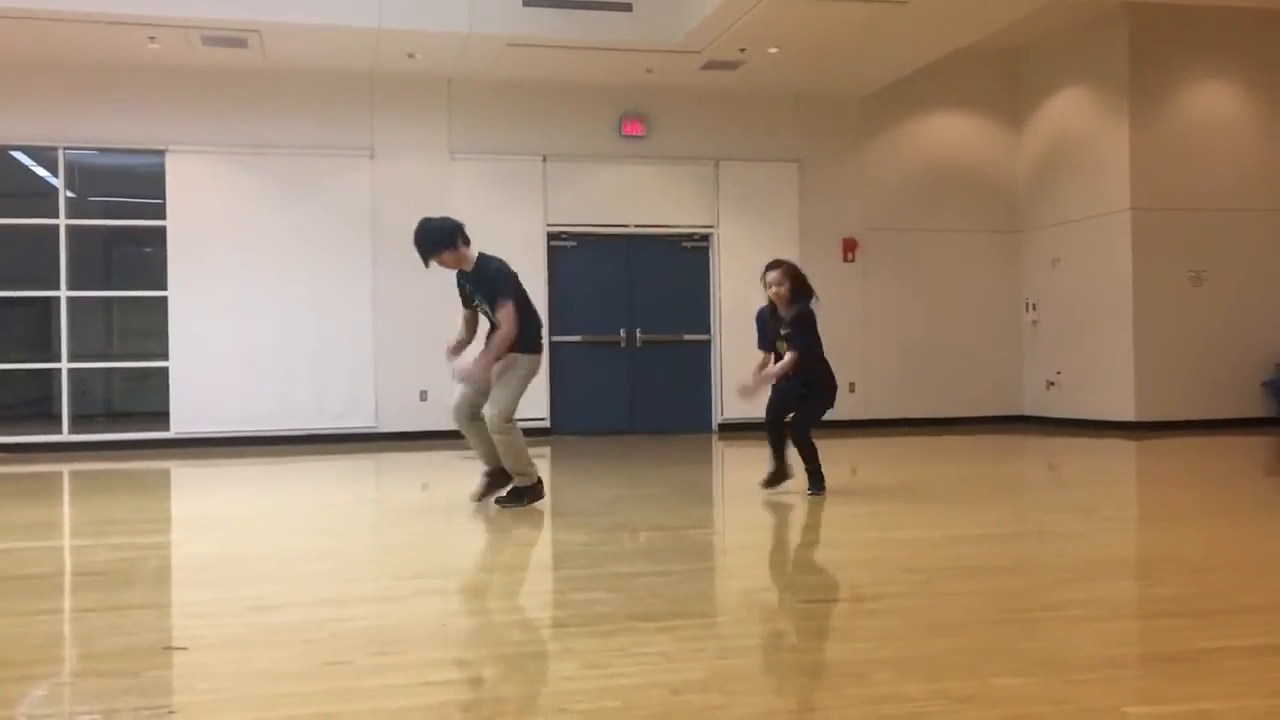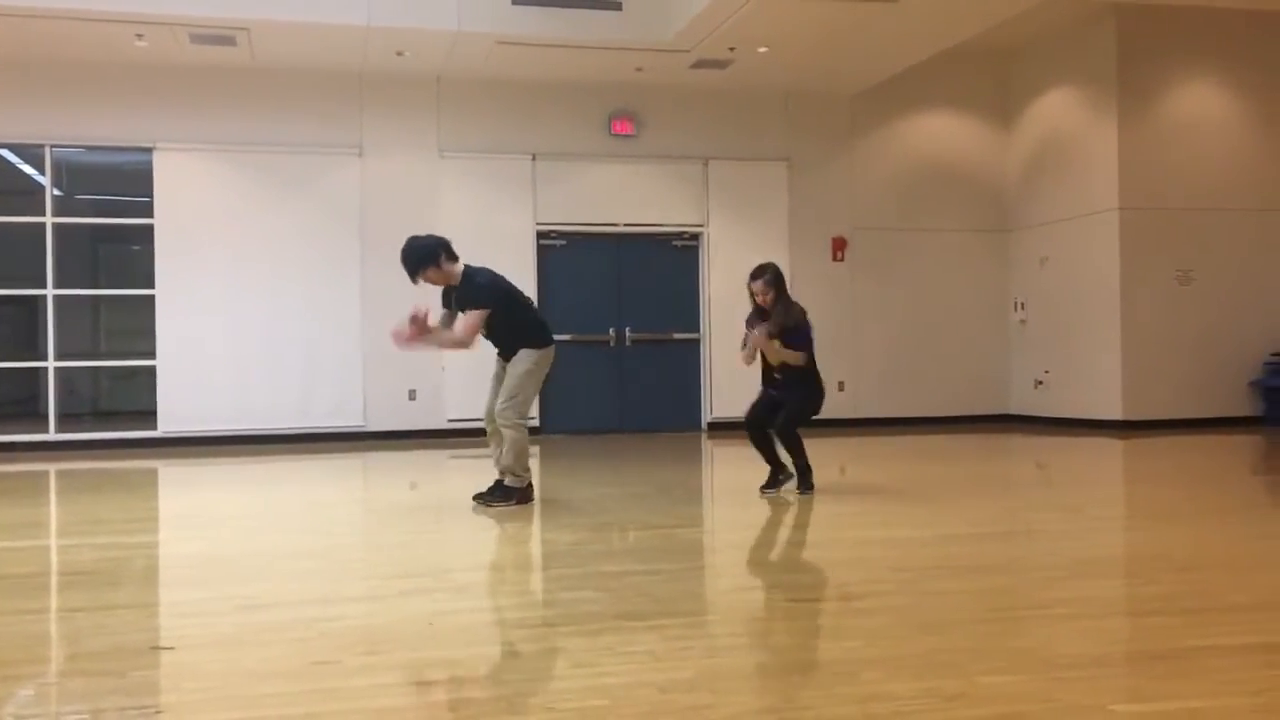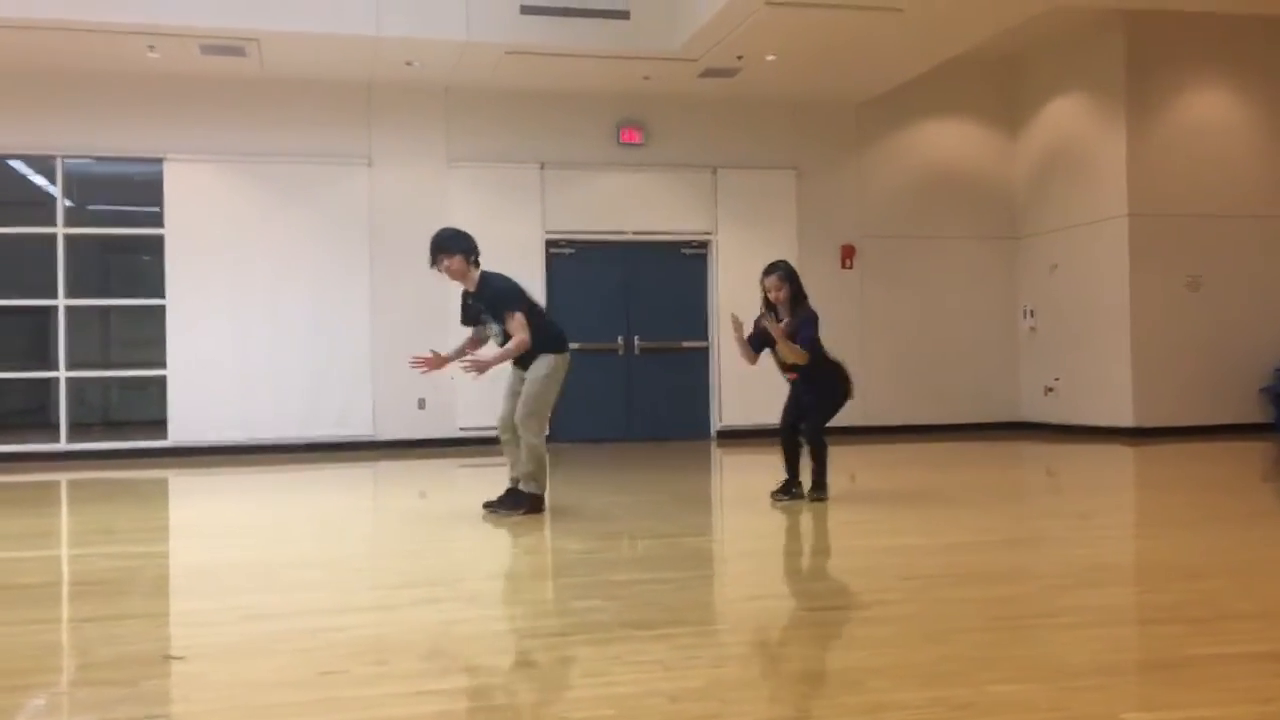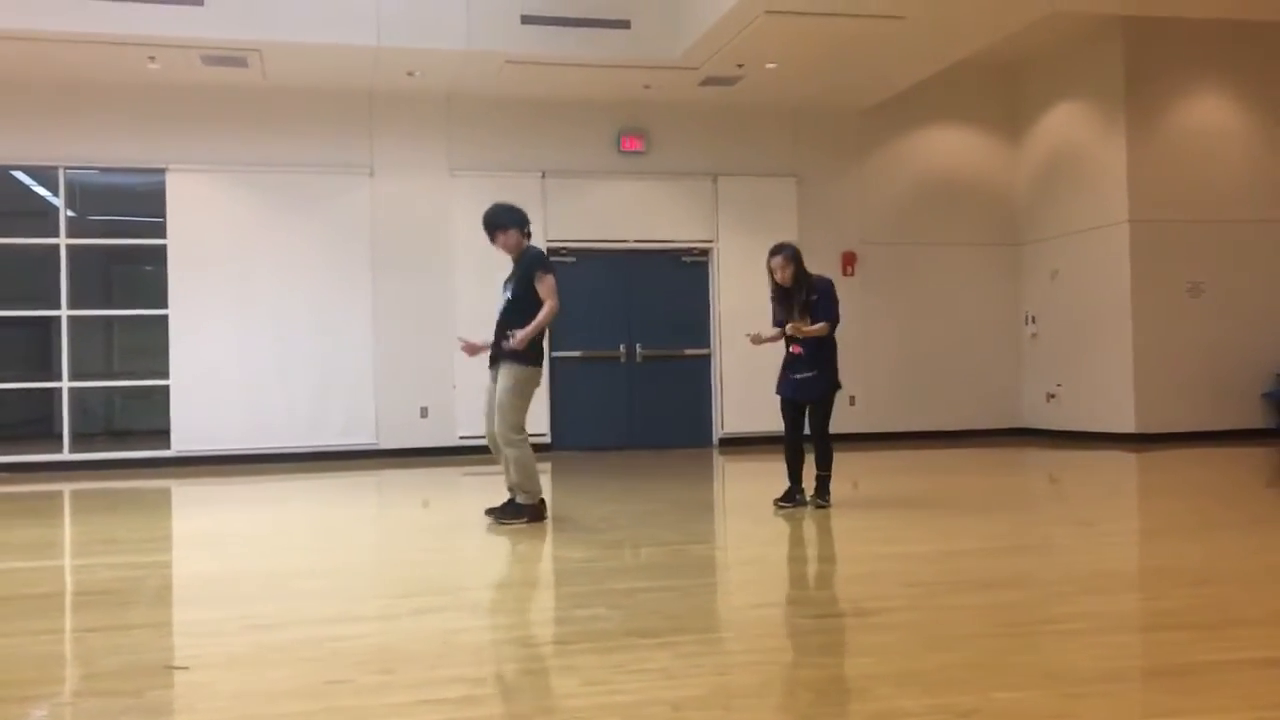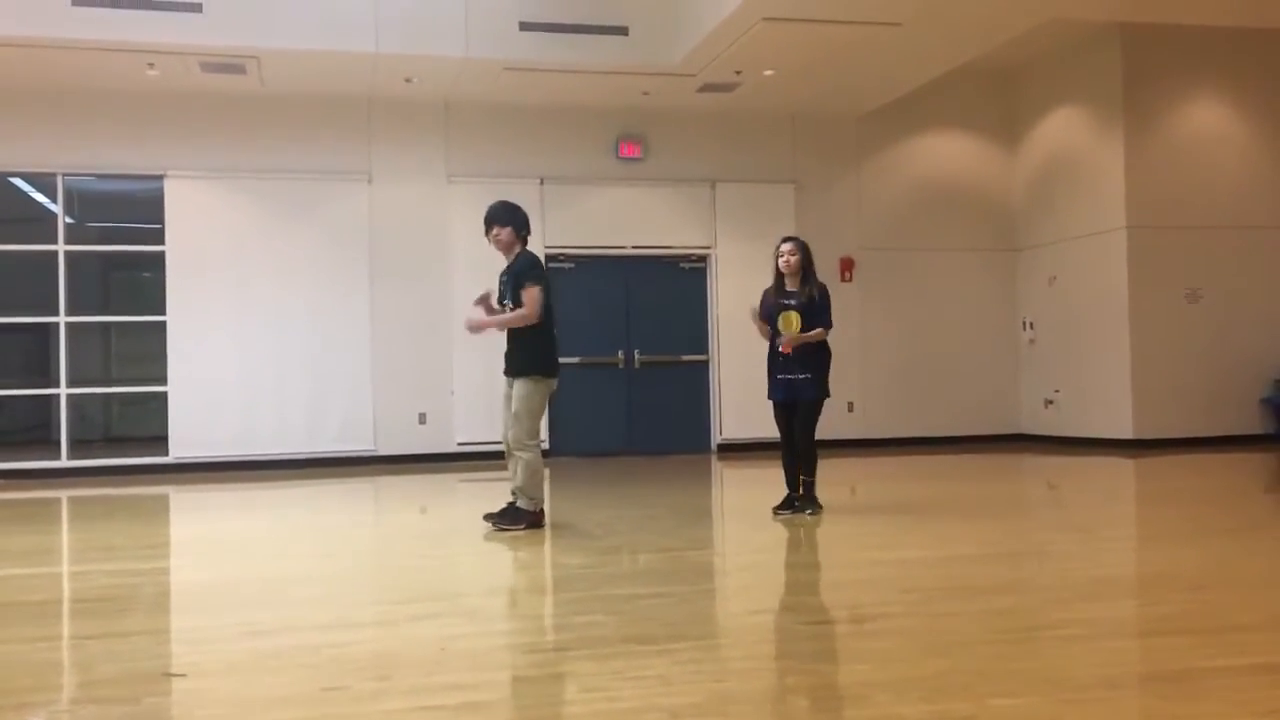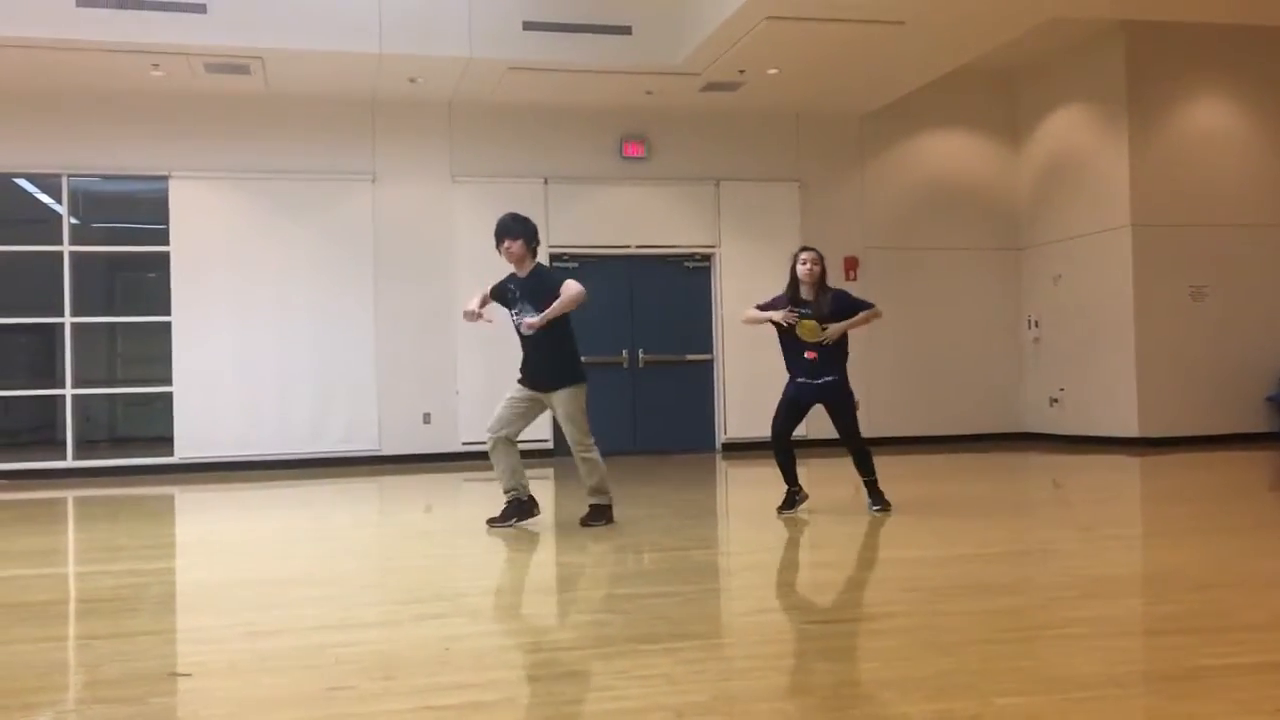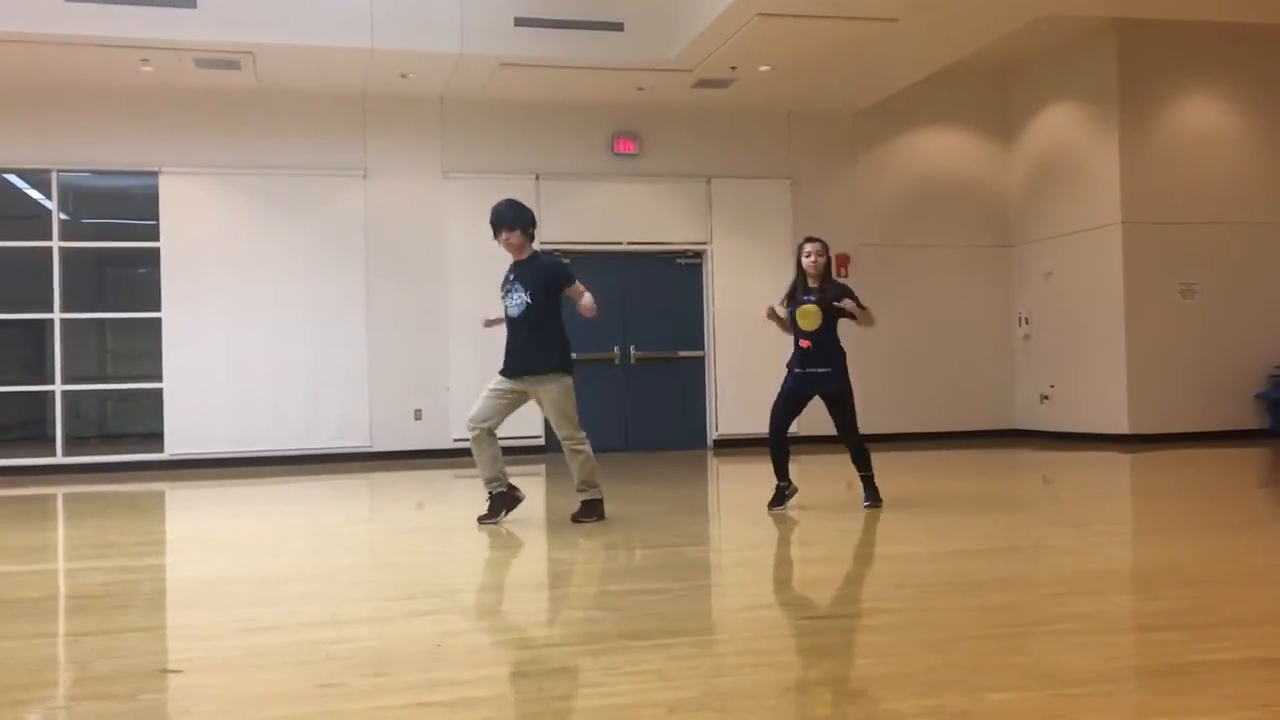
dt=0.4s
person 1, frame 1
left shoulder: (494, 272)
right shoulder: (463, 277)
left elbow: (509, 328)
left wrist: (481, 366)
right wrist: (459, 345)
left hip: (523, 350)
right hip: (498, 351)
left knee: (497, 415)
right knee: (463, 409)
left ankle: (528, 483)
right ankle: (498, 470)
person 1, frame 2
left shoulder: (482, 284)
right shoulder: (452, 290)
left elbow: (464, 339)
right elbow: (444, 329)
left wrist: (420, 339)
right wrist: (420, 328)
left hip: (534, 346)
right hip: (508, 350)
left knee: (509, 414)
right knee: (494, 417)
left ankle: (517, 485)
right ankle: (507, 481)
person 1, frame 3
left shoulder: (500, 288)
right shoulder: (469, 297)
left elbow: (522, 338)
right elbow: (478, 336)
left wrist: (490, 361)
right wrist: (445, 359)
left hip: (549, 353)
right hip: (522, 358)
left knee: (527, 421)
right knee: (507, 424)
left ankle: (532, 494)
right ankle: (520, 488)
person 1, frame 4
left shoulder: (533, 259)
right shoulder: (518, 268)
left elbow: (552, 303)
left wrist: (528, 334)
right wrist: (483, 346)
left hip: (521, 360)
right hip: (503, 360)
left knee: (509, 432)
right knee: (496, 434)
left ankle: (531, 502)
right ankle: (520, 498)
person 1, frame 5
left shoulder: (527, 265)
right shoulder: (508, 272)
left elbow: (531, 313)
left wrist: (486, 321)
right wrist: (488, 306)
left hip: (536, 367)
right hip: (517, 367)
left knee: (524, 438)
right knee: (512, 438)
left ankle: (530, 509)
right ankle: (521, 504)
person 1, frame 6
left shoulder: (547, 277)
right shoulder: (508, 285)
left elbow: (578, 293)
right elbow: (485, 294)
left wrist: (541, 318)
right wrist: (475, 306)
left hip: (564, 379)
right hip: (530, 382)
left knee: (581, 444)
right knee: (498, 433)
left ankle: (601, 503)
right ankle: (520, 500)
person 1, frame 7
left shoulder: (549, 266)
right shoulder: (510, 273)
left elbow: (586, 303)
left wrist: (586, 304)
right wrist: (500, 318)
left hip: (549, 369)
right hip: (513, 370)
left knee: (570, 436)
right knee: (478, 424)
left ankle: (592, 498)
right ankle: (502, 492)
person 2, frame 1
left shoulder: (803, 317)
right shoulder: (765, 316)
left elbow: (791, 359)
right elbow: (765, 356)
left wrist: (758, 382)
right wrist: (756, 378)
left hip: (817, 385)
right hip: (788, 384)
left knee: (799, 426)
right knee: (773, 420)
left ankle: (815, 477)
right ankle: (779, 468)
person 2, frame 2
left shoulder: (795, 317)
right shoulder: (756, 318)
left elbow: (801, 358)
right elbow: (747, 359)
left wrist: (771, 347)
right wrist: (752, 344)
left hip: (804, 388)
right hip: (774, 388)
left knee: (784, 426)
right knee: (753, 423)
left ankle: (804, 474)
right ankle: (779, 470)
person 2, frame 3
left shoulder: (806, 317)
right shoulder: (765, 320)
left elbow: (801, 357)
right elbow: (751, 358)
left wrist: (780, 336)
right wrist: (739, 335)
left hip: (830, 386)
right hip: (801, 387)
left knee: (811, 428)
right knee: (788, 430)
left ankle: (819, 484)
right ankle: (792, 483)
person 2, frame 4
left shoulder: (822, 287)
right shoulder: (780, 296)
left elbow: (826, 326)
left wrist: (802, 330)
right wrist: (763, 338)
left hip: (820, 372)
right hip: (791, 374)
left knee: (818, 430)
right knee: (791, 433)
left ankle: (822, 489)
right ankle: (795, 489)
person 2, frame 5
left shoulder: (816, 291)
right shoulder: (771, 295)
left elbow: (822, 331)
right elbow: (769, 335)
left wrist: (798, 338)
right wrist: (758, 321)
left hip: (811, 377)
right hip: (781, 377)
left knee: (805, 436)
right knee: (788, 439)
left ankle: (809, 494)
right ankle: (793, 495)
person 2, frame 6
left shoulder: (835, 299)
right shoulder: (784, 302)
left elbow: (874, 312)
right elbow: (746, 316)
left wrist: (844, 326)
right wrist: (772, 315)
left hip: (833, 382)
right hip: (799, 382)
left knee: (852, 438)
right knee: (779, 436)
left ankle: (874, 493)
right ankle: (794, 491)
person 2, frame 7
left shoulder: (838, 290)
right shoulder: (795, 291)
left elbow: (868, 321)
left wrist: (853, 309)
right wrist: (773, 314)
left hip: (832, 373)
right hip: (799, 373)
left knee: (850, 434)
right knee: (775, 430)
left ankle: (870, 487)
right ankle: (784, 487)
